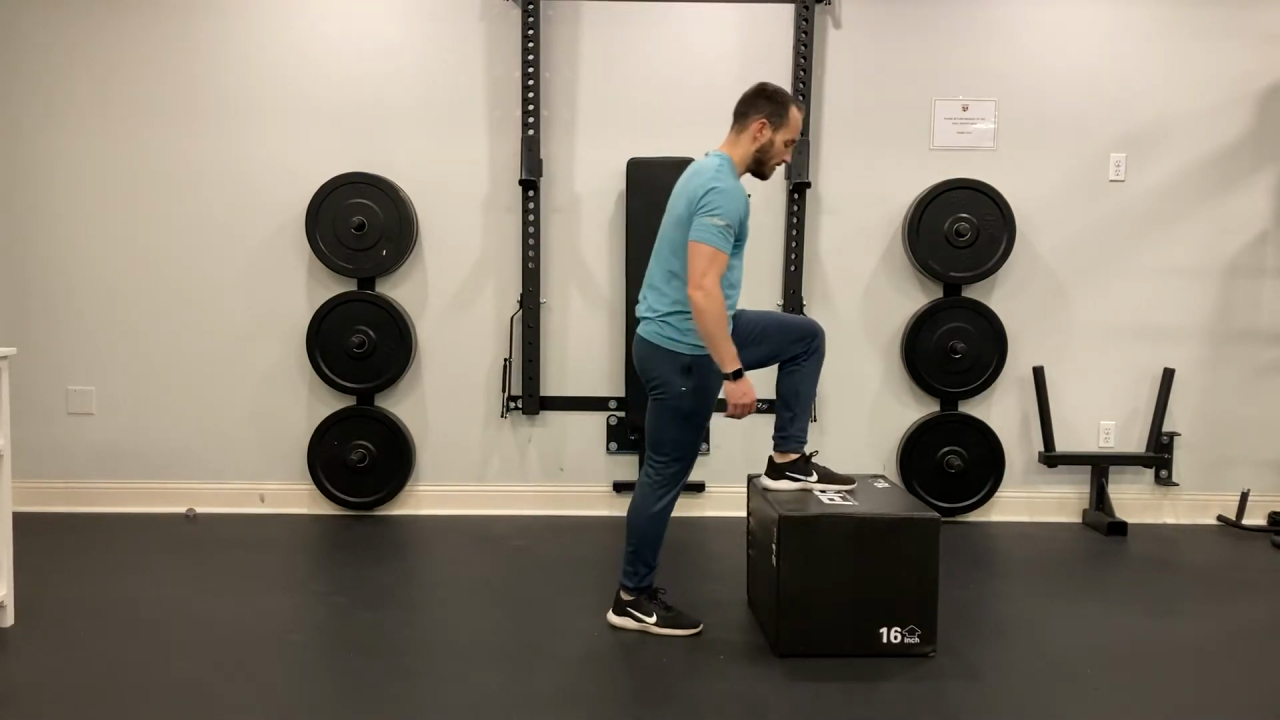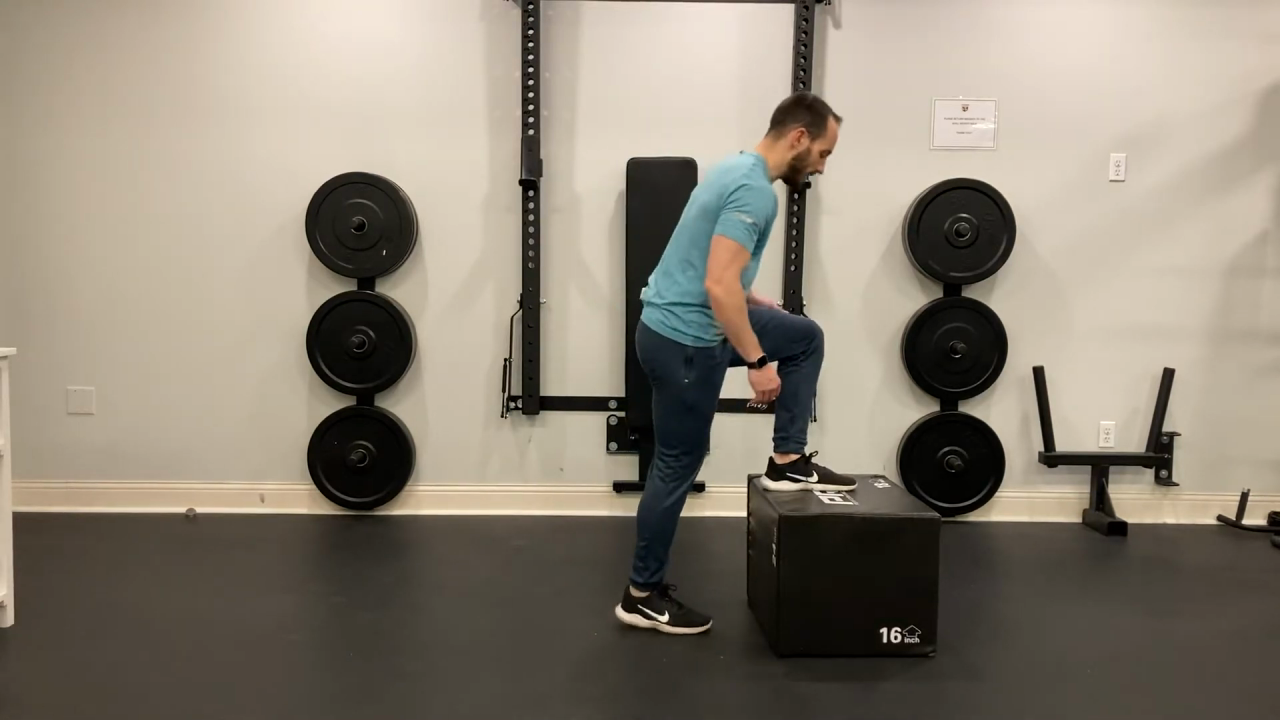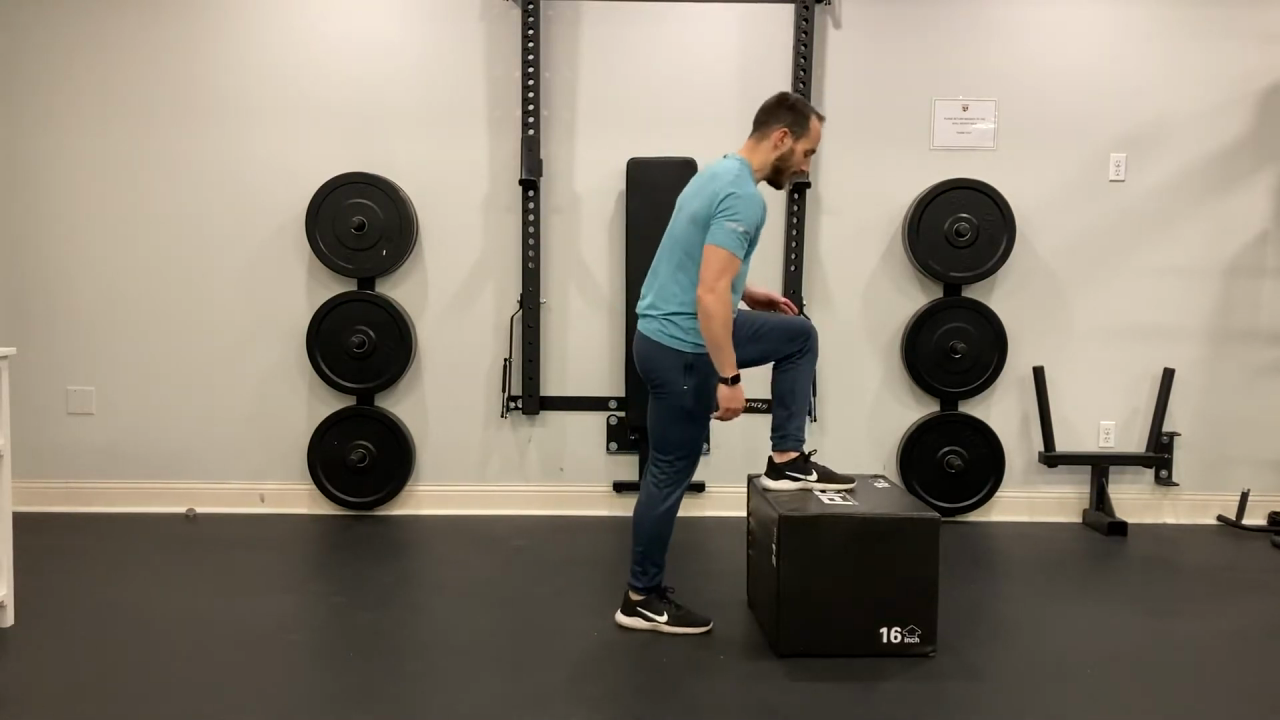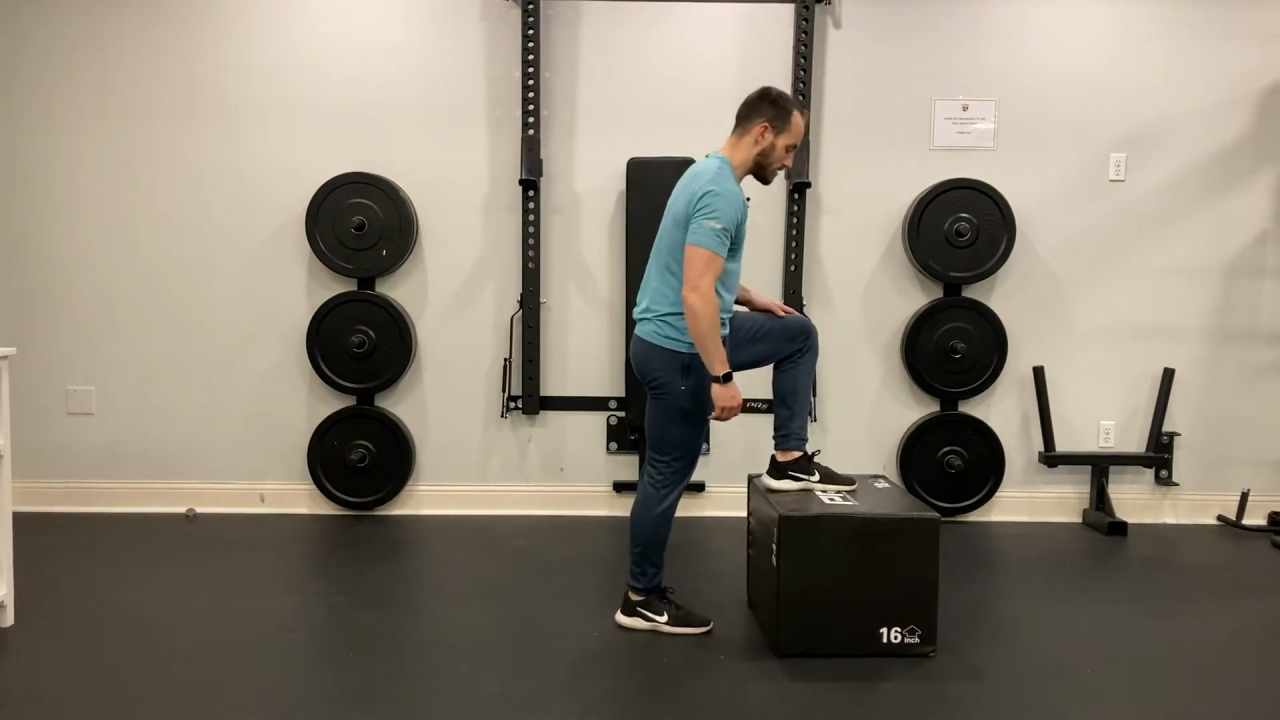
dt=0.3s
person 1, frame 1
left shoulder: (708, 172)
right shoulder: (724, 191)
right elbow: (702, 290)
left wrist: (726, 357)
right wrist: (734, 373)
left hip: (685, 335)
right hip: (681, 351)
left knee: (805, 336)
right knee: (666, 474)
left ankle: (788, 461)
right ankle: (633, 598)
person 1, frame 2
left shoulder: (736, 170)
right shoulder: (754, 191)
right elbow: (719, 285)
left wrist: (753, 301)
right wrist: (759, 362)
left hip: (682, 324)
right hip: (682, 340)
left knee: (805, 336)
right knee: (676, 467)
left ankle: (787, 460)
right ankle: (642, 595)
person 1, frame 3
left shoulder: (720, 173)
right shoulder: (742, 197)
right elbow: (710, 294)
left wrist: (753, 296)
right wrist: (730, 379)
left hip: (677, 331)
right hip: (679, 348)
left knee: (798, 335)
right knee: (671, 472)
left ankle: (786, 460)
right ankle: (641, 599)
person 1, frame 4
left shoulder: (709, 174)
right shoulder: (721, 193)
right elbow: (696, 293)
left wrist: (752, 300)
right wrist: (722, 378)
left hip: (684, 337)
right hip: (676, 351)
left knee: (799, 334)
right knee: (668, 474)
left ankle: (790, 460)
right ankle: (641, 600)
